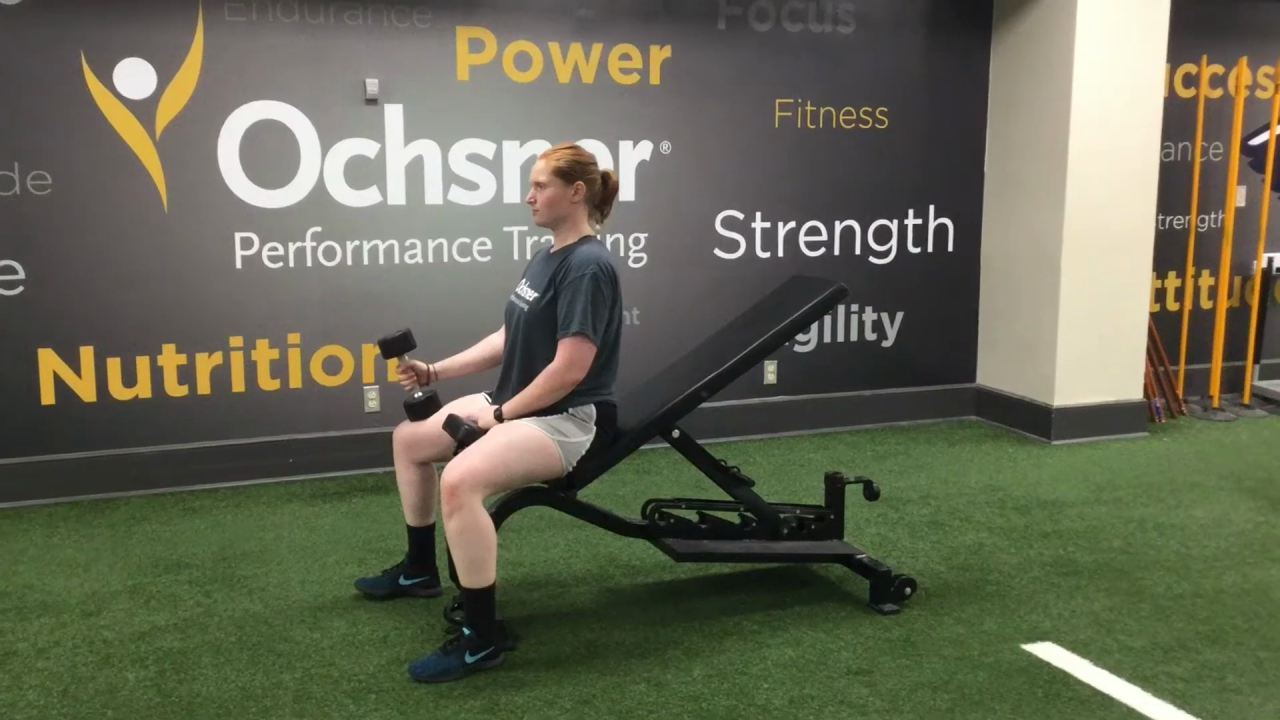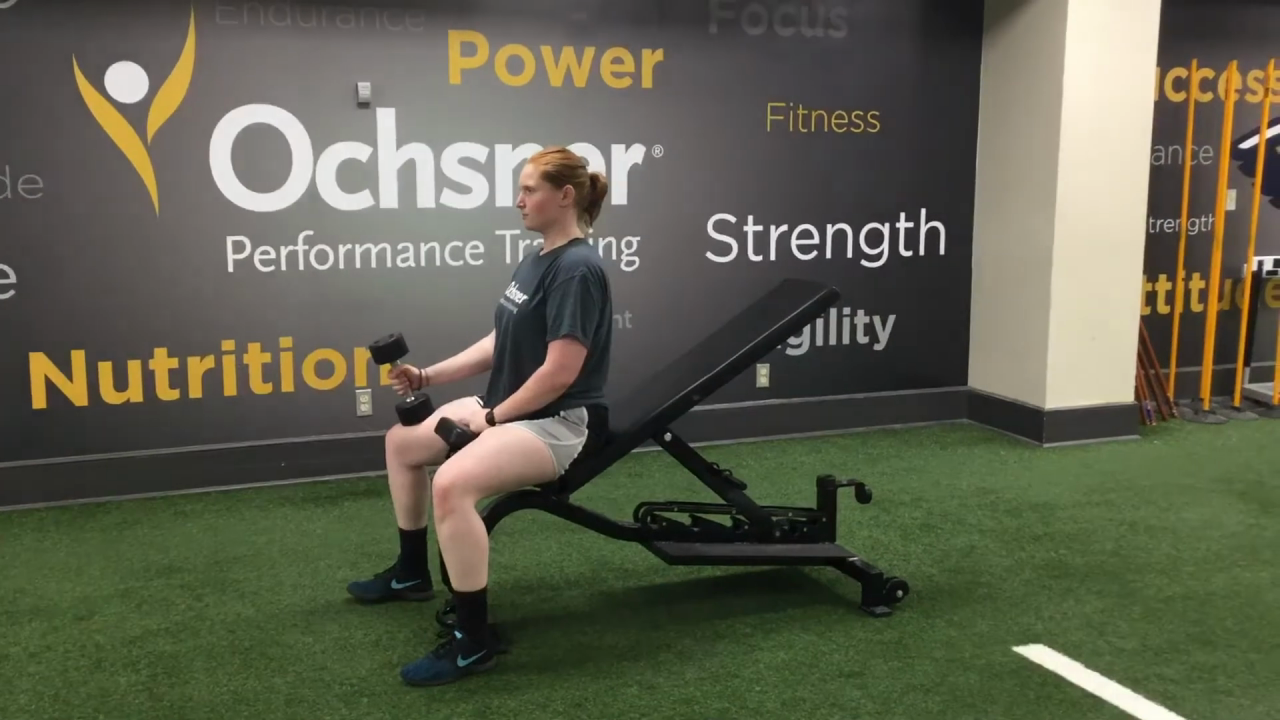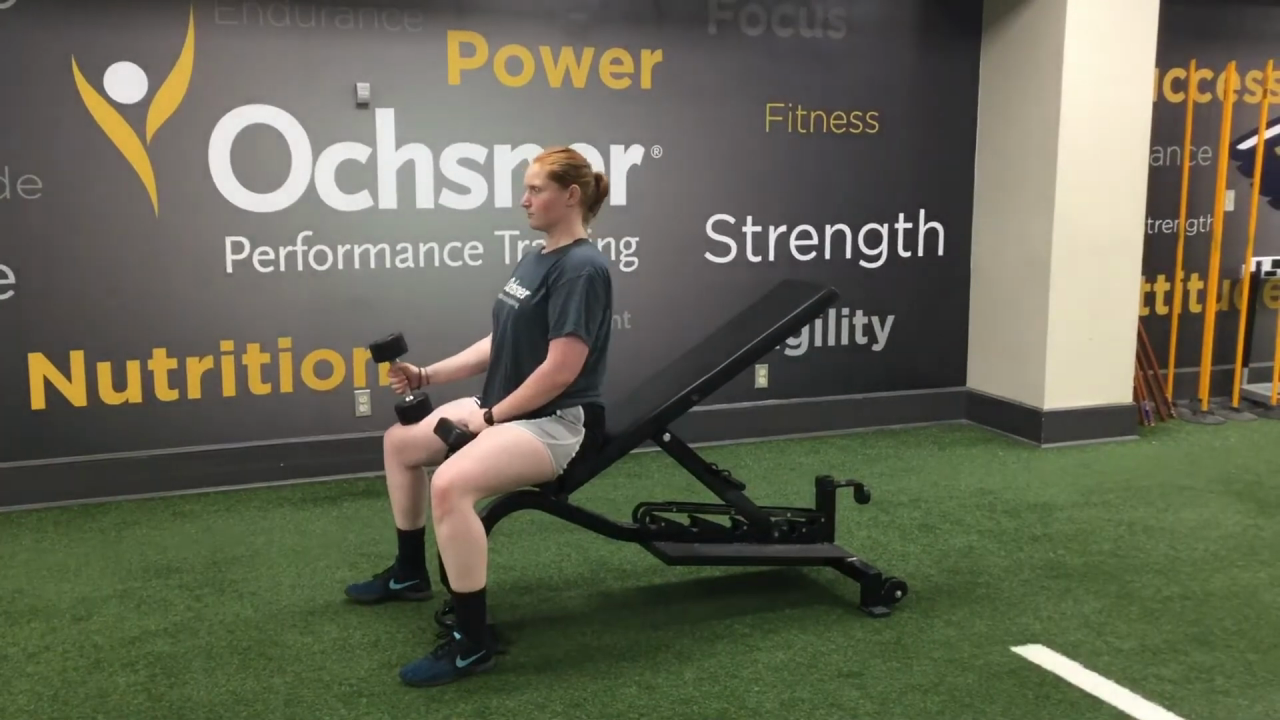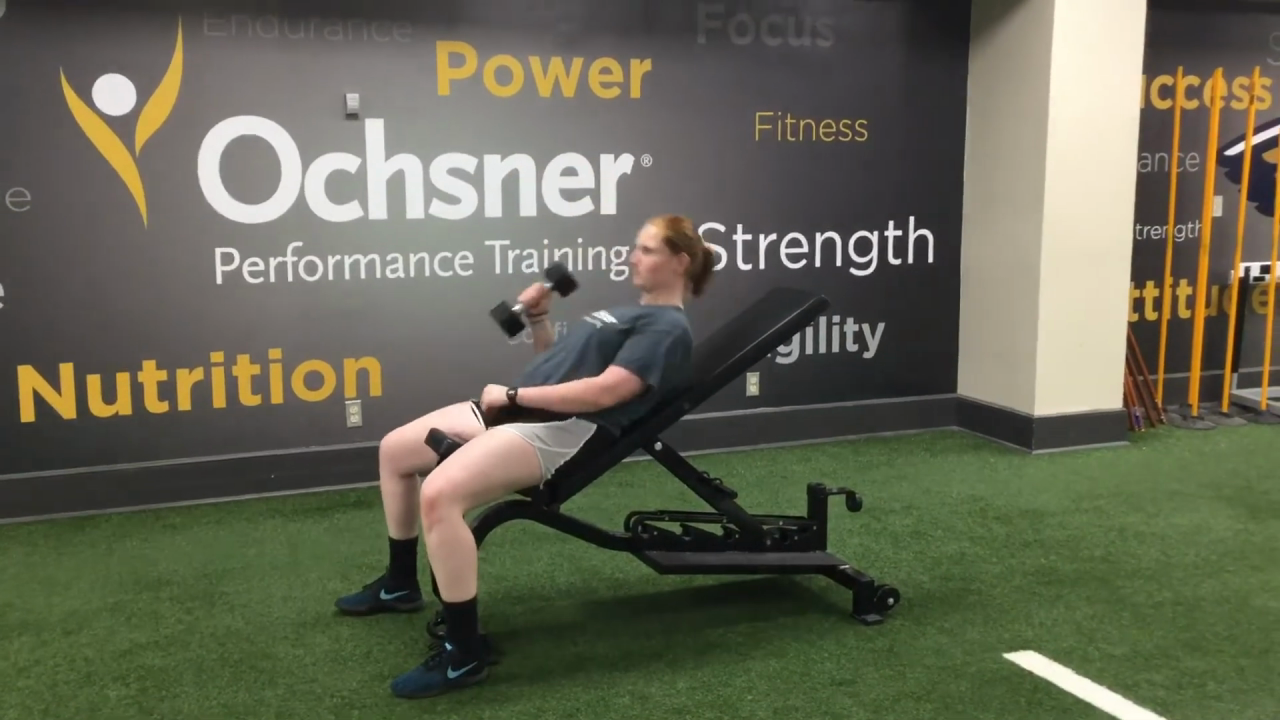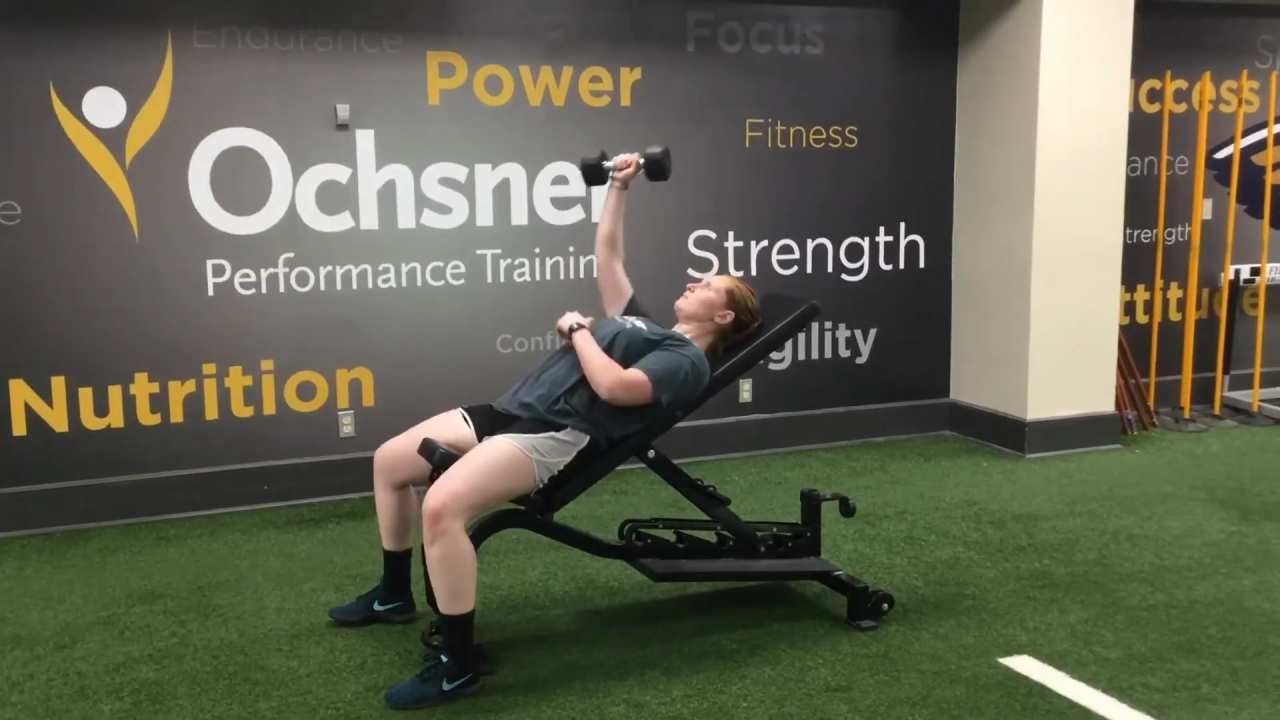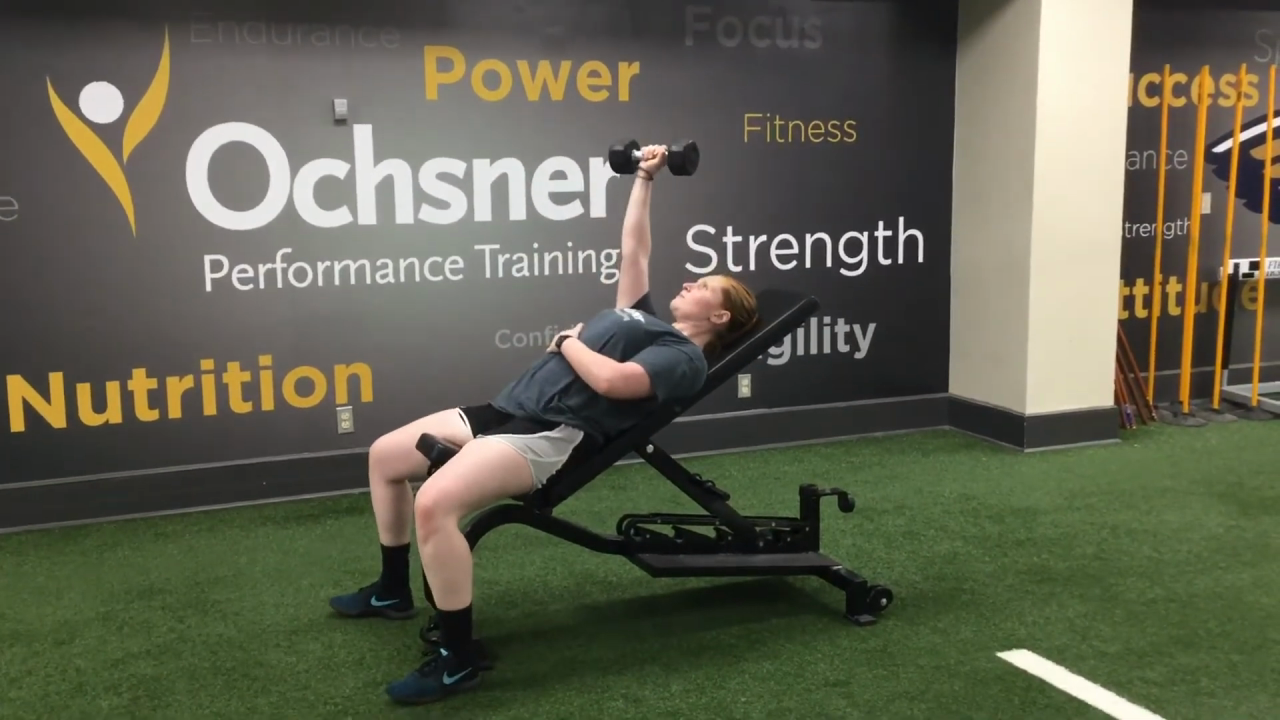
dt=0.7s
person 1, frame 1
left shoulder: (588, 266)
right shoulder: (546, 256)
left elbow: (569, 370)
right elbow: (508, 340)
left wrist: (502, 414)
right wrist: (435, 371)
left hip: (568, 418)
right hip: (518, 403)
left knee: (461, 479)
right knee: (408, 438)
left ankle: (481, 639)
right ankle: (420, 569)
person 1, frame 2
left shoulder: (577, 269)
right shoulder: (535, 260)
left elbow: (560, 372)
right elbow: (499, 344)
left wrist: (494, 418)
right wrist: (427, 376)
left hip: (558, 421)
right hip: (509, 406)
left knee: (452, 484)
right knee: (401, 442)
left ankle: (473, 642)
right ankle: (412, 572)
person 1, frame 3
left shoulder: (582, 267)
right shoulder: (533, 260)
left elbow: (562, 369)
right elbow: (498, 346)
left wrist: (492, 416)
right wrist: (426, 375)
left hip: (558, 420)
right hip: (505, 406)
left knee: (450, 484)
right knee: (399, 441)
left ankle: (472, 643)
right ankle: (409, 572)
person 1, frame 4
left shoulder: (669, 329)
right shoulder: (632, 313)
left elbow: (605, 391)
left wrist: (513, 395)
right wrist: (538, 320)
left hip: (563, 431)
right hip: (520, 411)
left knee: (439, 496)
right knee: (395, 450)
left ankle: (464, 653)
right ankle: (400, 583)
person 1, frame 5
left shoulder: (687, 361)
right shoulder: (642, 323)
left elbow: (615, 387)
right elbow: (607, 256)
left wrist: (579, 330)
right wrist: (616, 187)
left hip: (555, 435)
right hip: (510, 411)
left knee: (443, 507)
right knee: (387, 462)
left ankle: (458, 665)
right ankle: (394, 595)
person 1, frame 6
left shoulder: (683, 358)
right shoulder: (643, 320)
left elbow: (609, 379)
right elbow: (634, 249)
left wrist: (568, 341)
right wrist: (644, 178)
left hip: (552, 434)
right hip: (508, 410)
left knee: (434, 504)
right knee: (384, 456)
left ankle: (458, 658)
right ankle: (393, 589)
